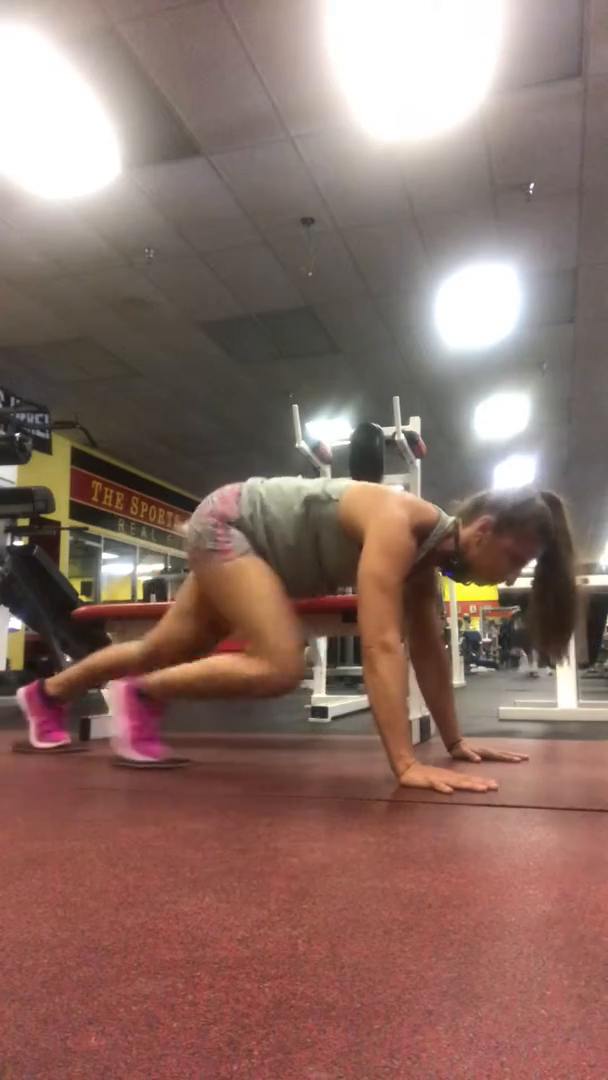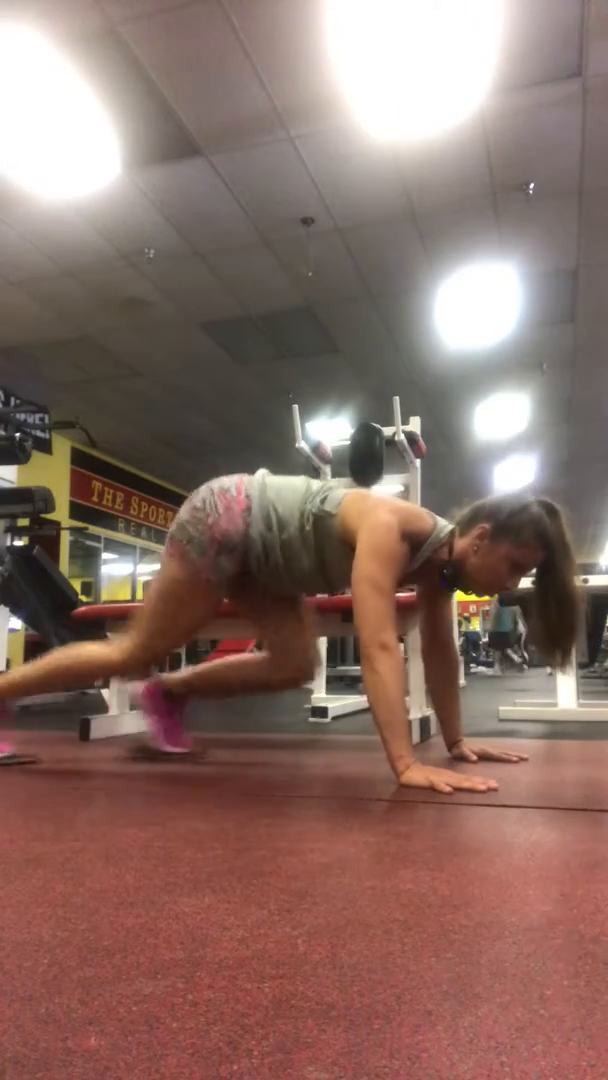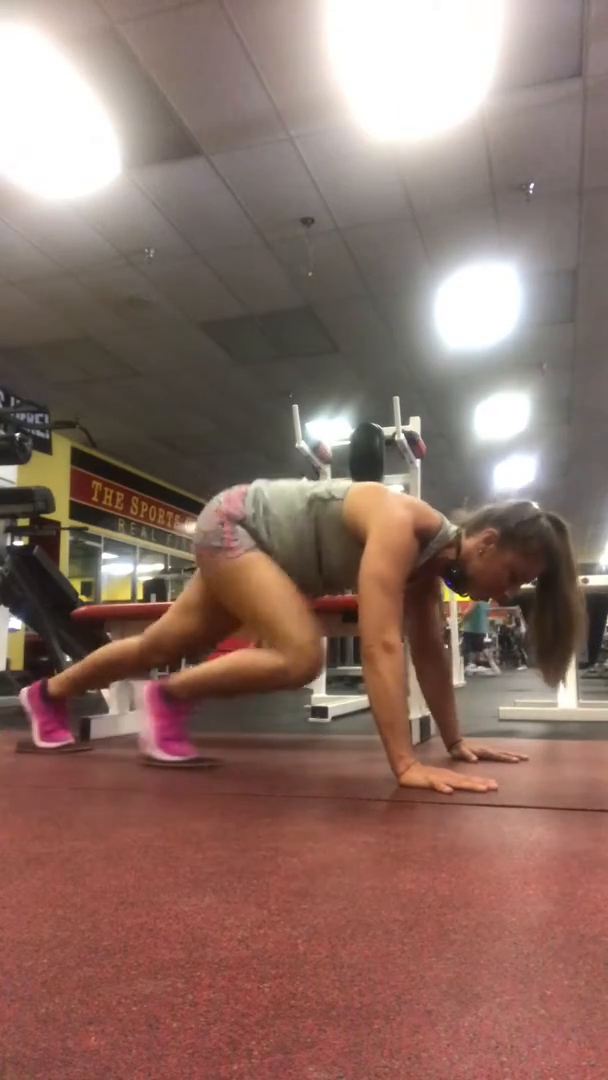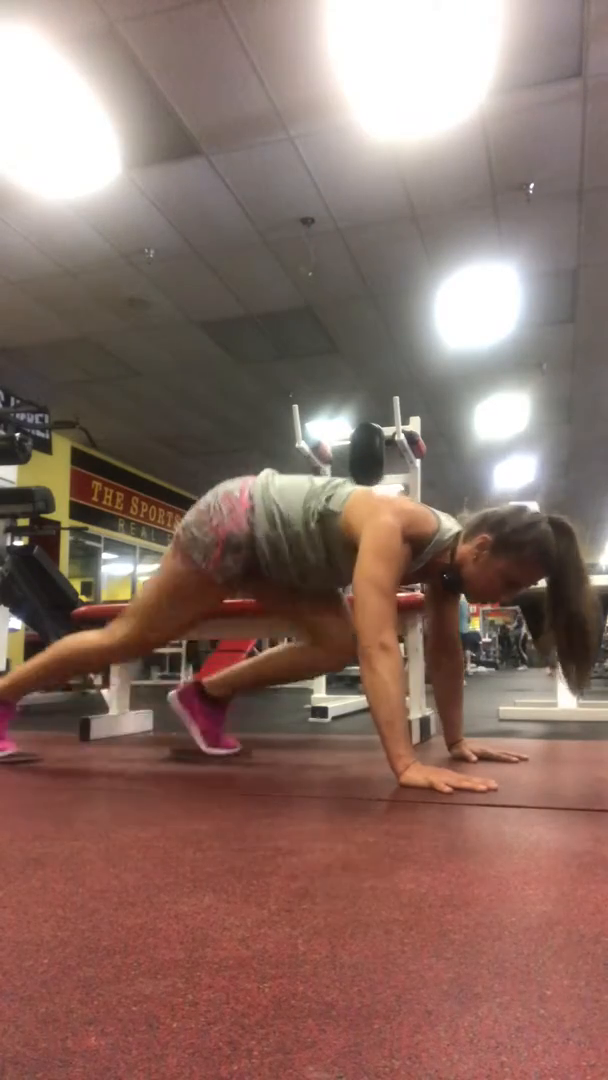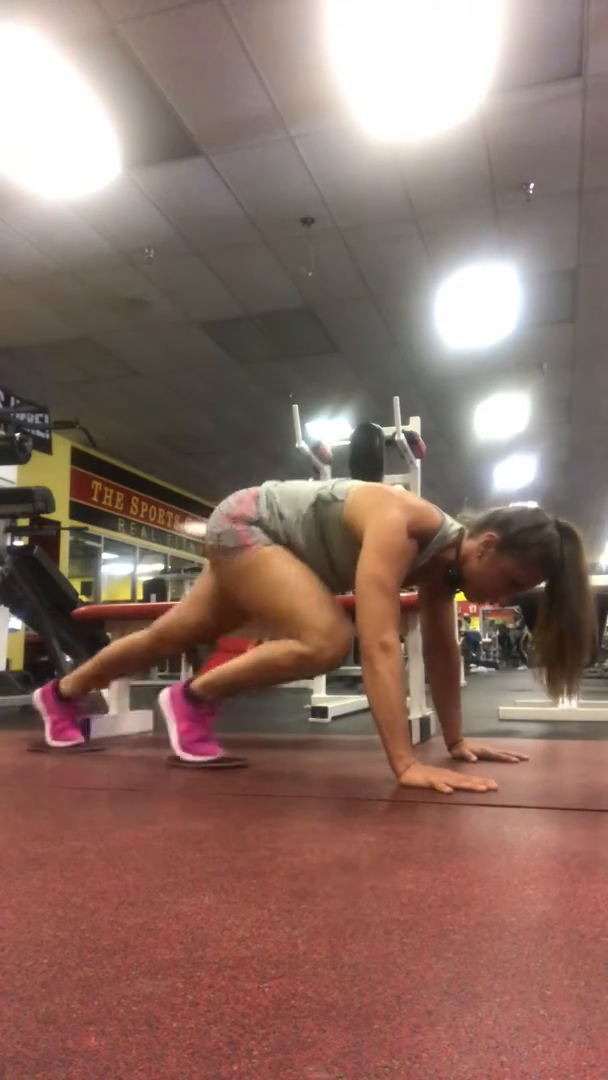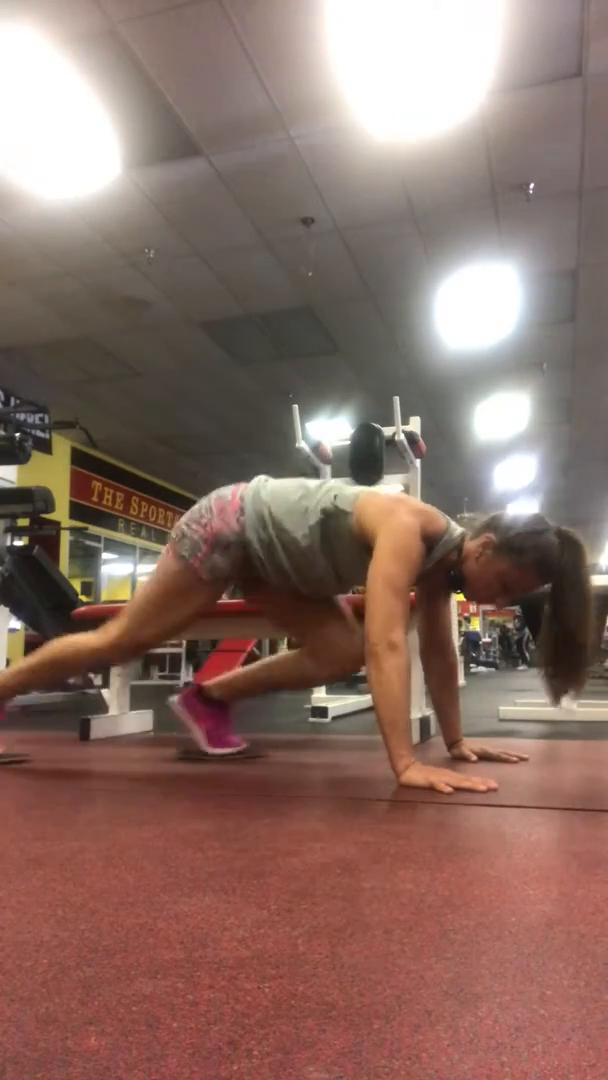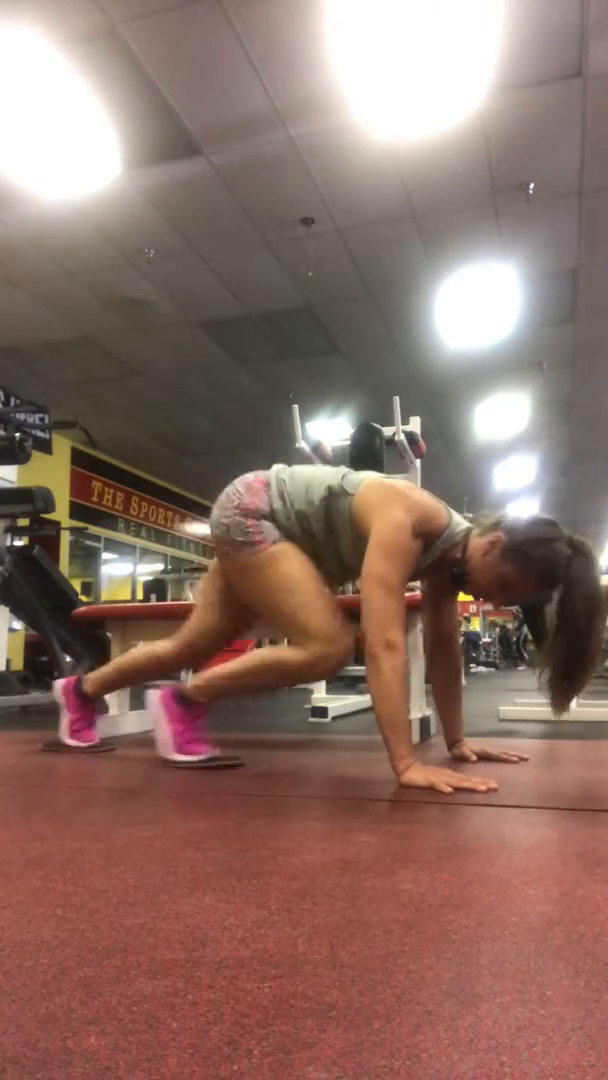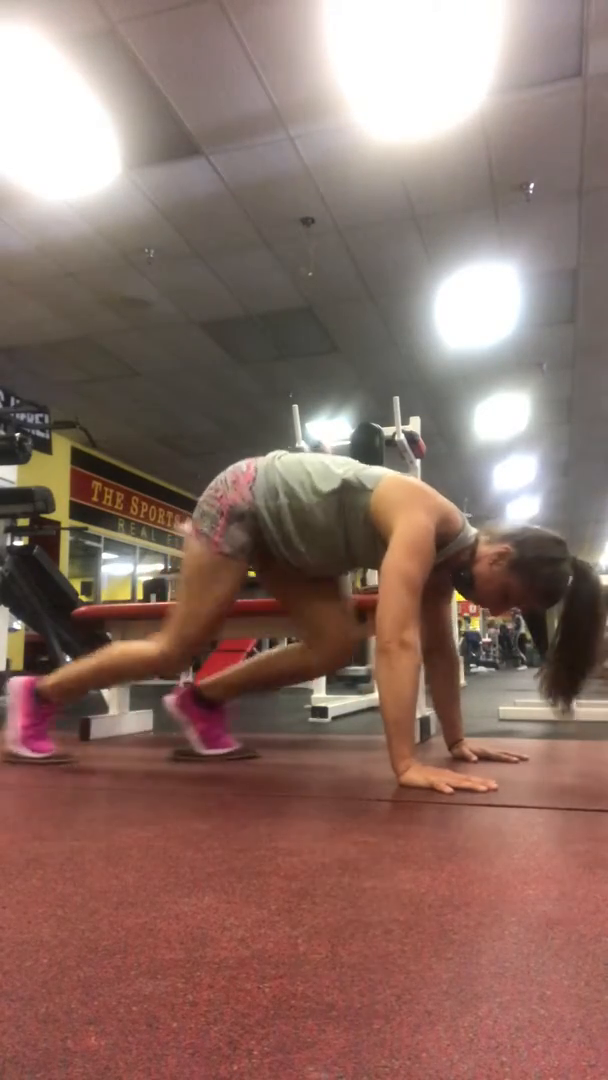
dt=0.5s
person 1, frame 1
left shoulder: (429, 551)
right shoulder: (399, 526)
left elbow: (427, 648)
right elbow: (381, 645)
left wrist: (453, 742)
right wrist: (406, 765)
left hip: (249, 542)
right hip: (226, 523)
left knee: (156, 652)
right knee: (281, 668)
left ankle: (45, 697)
right ankle: (142, 696)
person 1, frame 2
left shoulder: (436, 559)
right shoulder: (390, 531)
left elbow: (440, 652)
right elbow: (379, 647)
left wrist: (456, 741)
right wrist: (407, 764)
left hip: (257, 545)
right hip: (225, 521)
left knee: (294, 666)
right knee: (132, 655)
left ankle: (166, 697)
person 1, frame 3
left shoulder: (433, 558)
right shoulder: (402, 527)
left elbow: (429, 651)
right elbow: (381, 647)
left wrist: (454, 743)
right wrist: (406, 765)
left hip: (255, 544)
right hip: (231, 524)
left knee: (154, 647)
right knee: (301, 657)
left ankle: (50, 696)
right ankle: (168, 696)
person 1, frame 4
left shoulder: (446, 552)
right shoulder: (393, 530)
left elbow: (445, 652)
right elbow: (380, 647)
left wrist: (456, 741)
right wrist: (406, 764)
left hip: (270, 544)
right hip: (232, 523)
left knee: (338, 644)
right knee: (127, 639)
left ankle: (206, 695)
person 1, frame 5
left shoulder: (445, 558)
right shoulder: (399, 526)
left elbow: (441, 652)
right elbow: (380, 647)
left wrist: (457, 741)
right wrist: (406, 764)
left hip: (265, 537)
right hip: (243, 522)
left knee: (166, 638)
right knee: (326, 642)
left ankle: (62, 694)
right ankle: (191, 697)
person 1, frame 6
left shoulder: (440, 557)
right shoulder: (408, 531)
left elbow: (438, 652)
right elbow: (386, 647)
left wrist: (456, 742)
right wrist: (406, 765)
left hip: (266, 544)
right hip: (226, 526)
left knee: (337, 656)
right knee: (118, 641)
left ankle: (208, 698)
person 1, frame 7
left shoulder: (449, 551)
right shoulder: (404, 524)
left elbow: (444, 649)
right elbow: (385, 644)
left wrist: (457, 742)
right wrist: (407, 765)
left hip: (273, 527)
right hip: (249, 510)
left knee: (189, 648)
right knee: (325, 648)
left ankle: (81, 692)
right ankle: (184, 702)
person 1, frame 8
left shoulder: (451, 552)
right shoulder: (423, 532)
left elbow: (439, 647)
right elbow: (402, 641)
left wrist: (456, 742)
right wrist: (405, 766)
left hip: (282, 528)
right hip: (245, 503)
left knee: (335, 647)
right knee: (176, 647)
left ankle: (203, 699)
